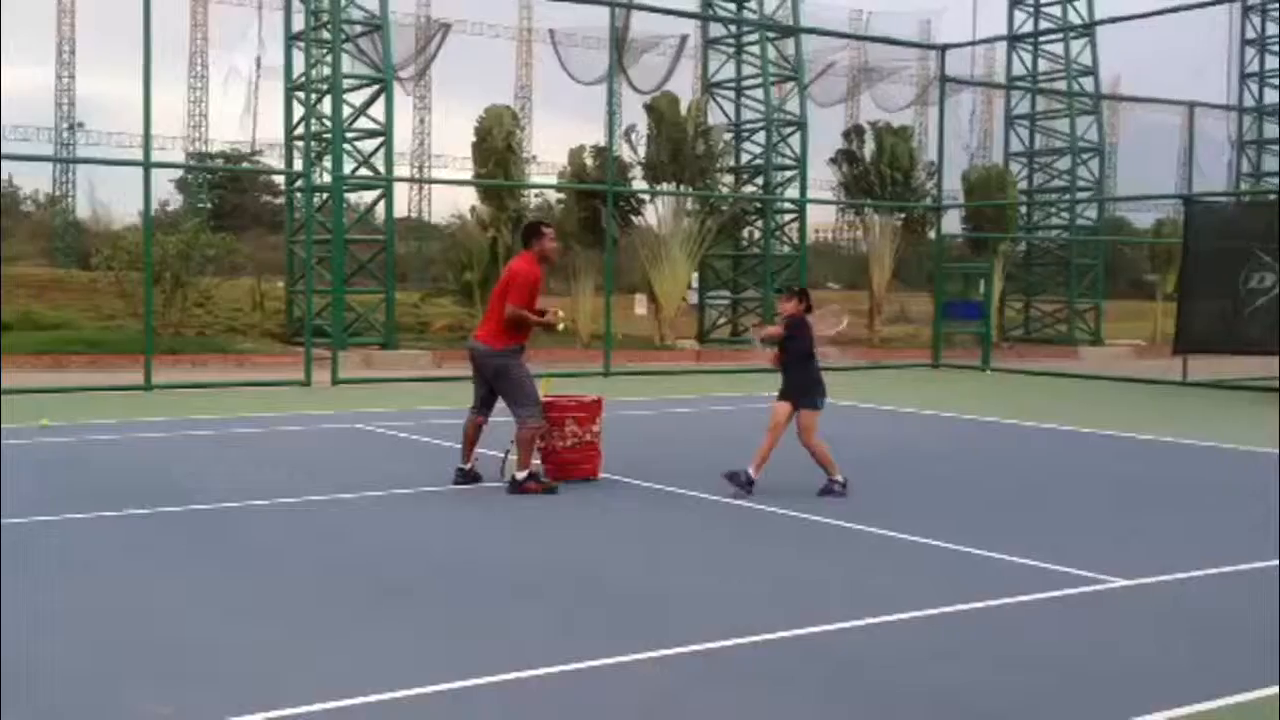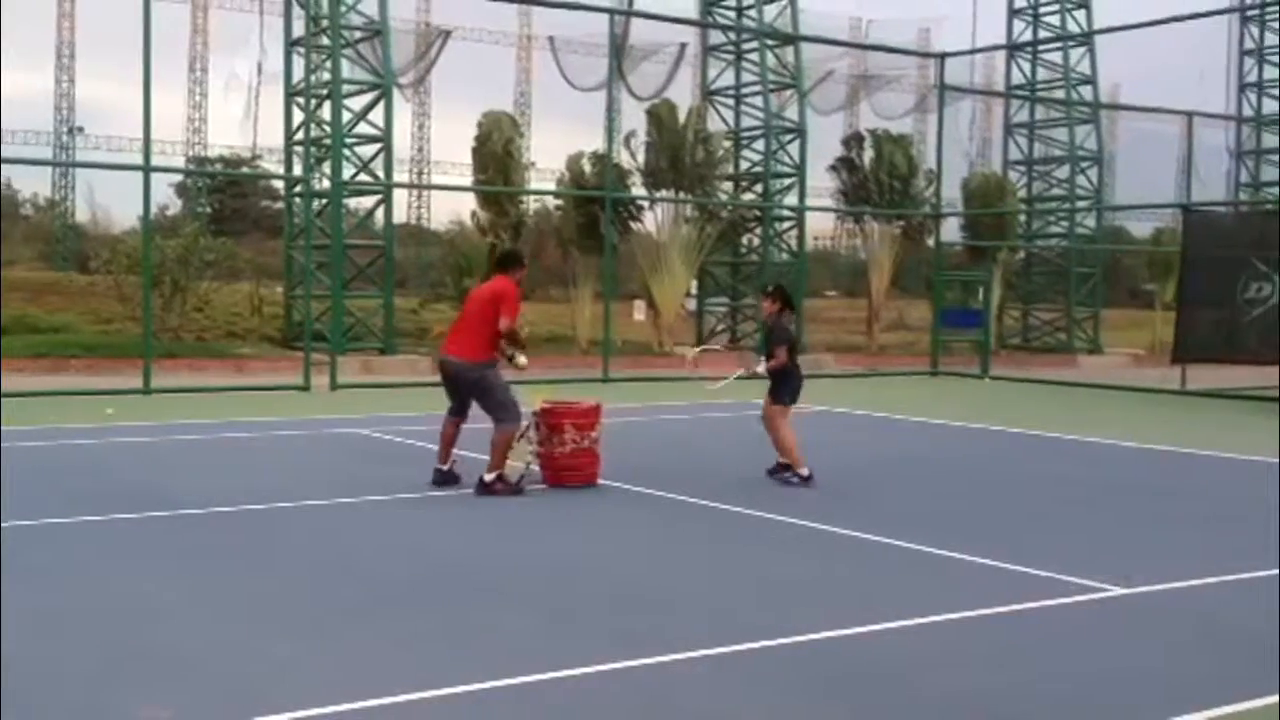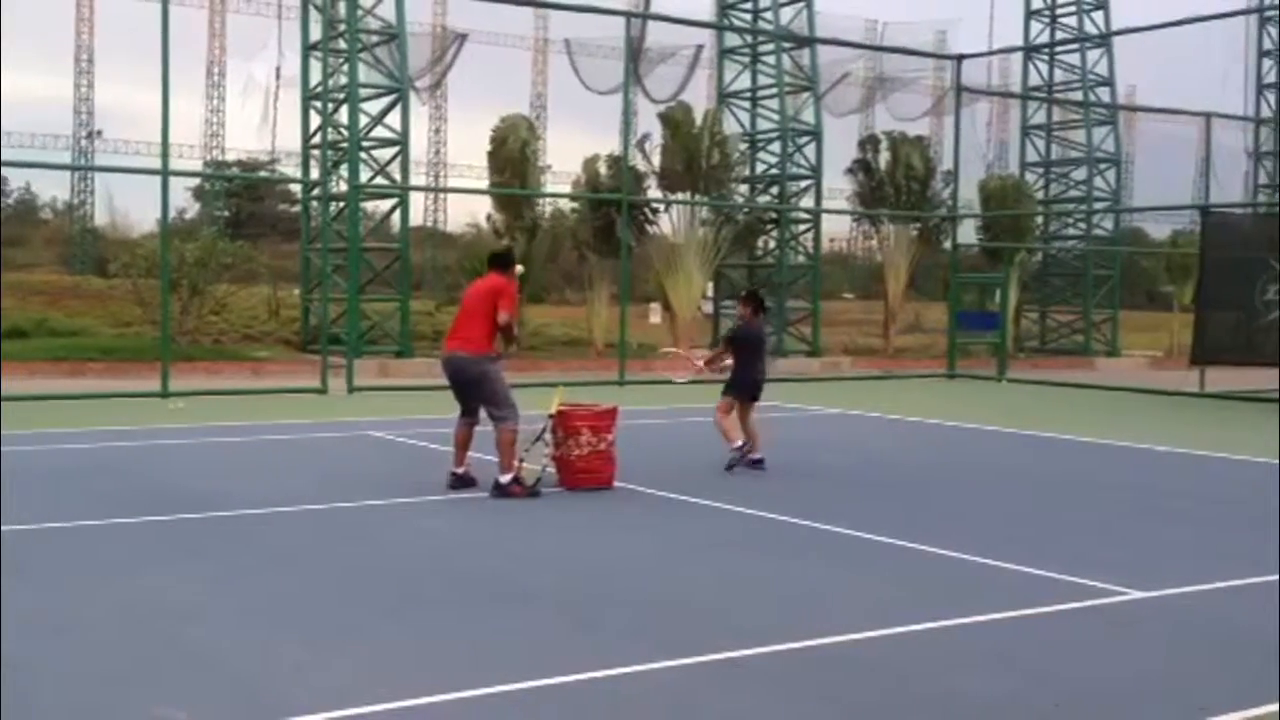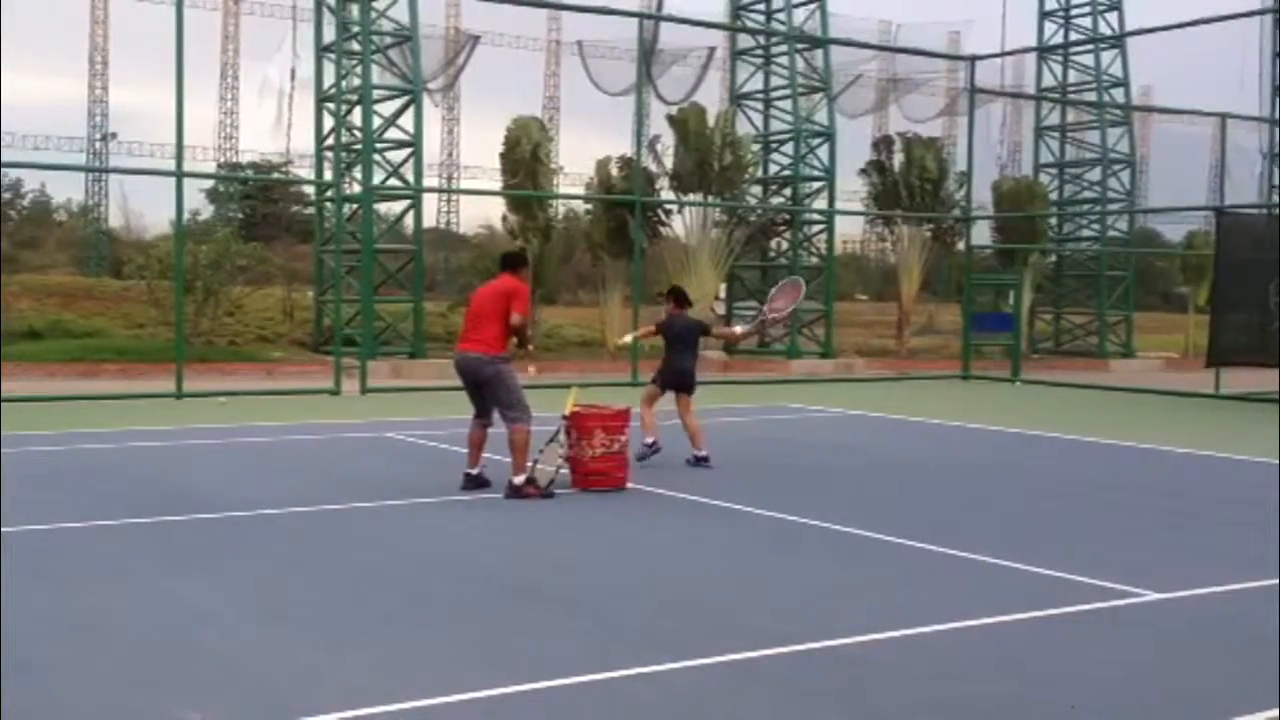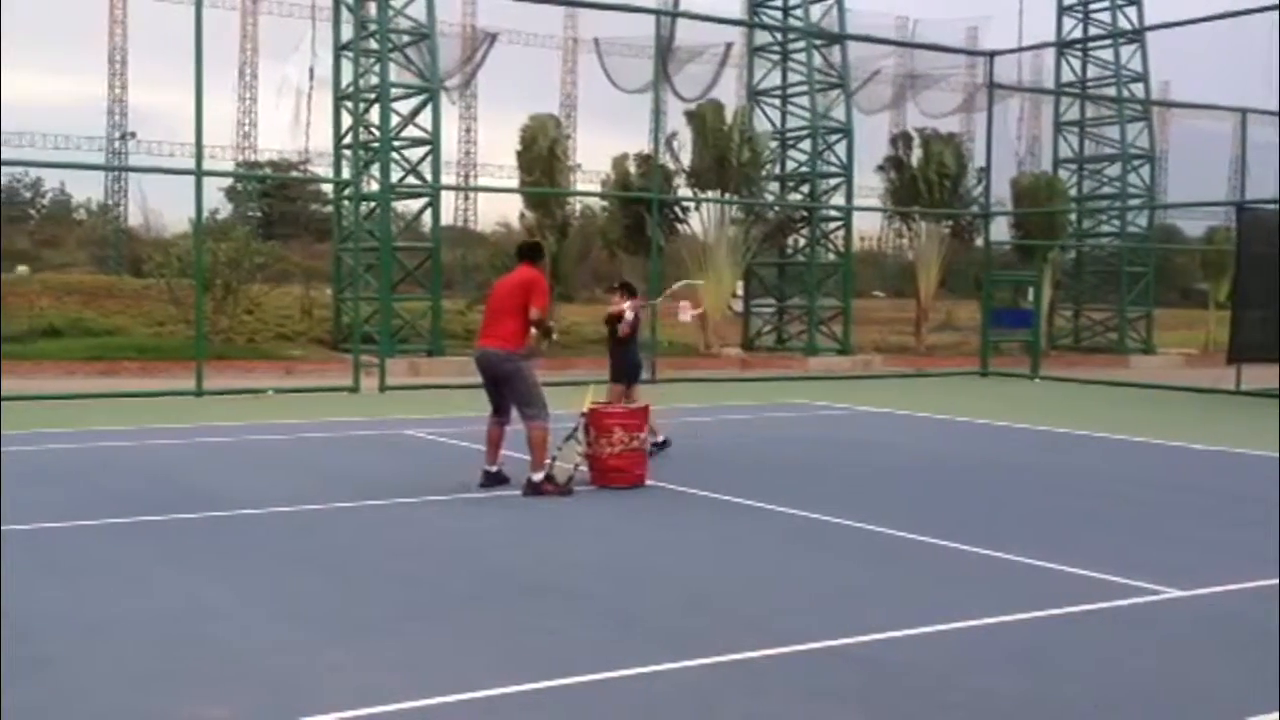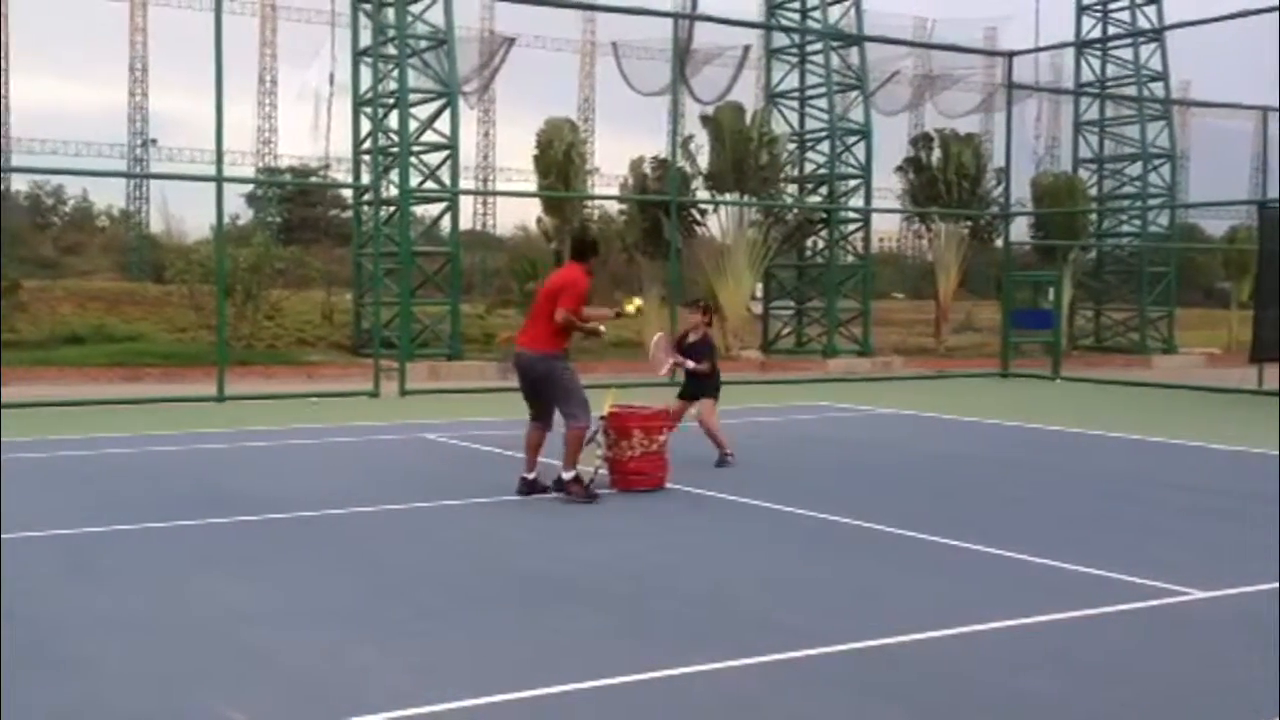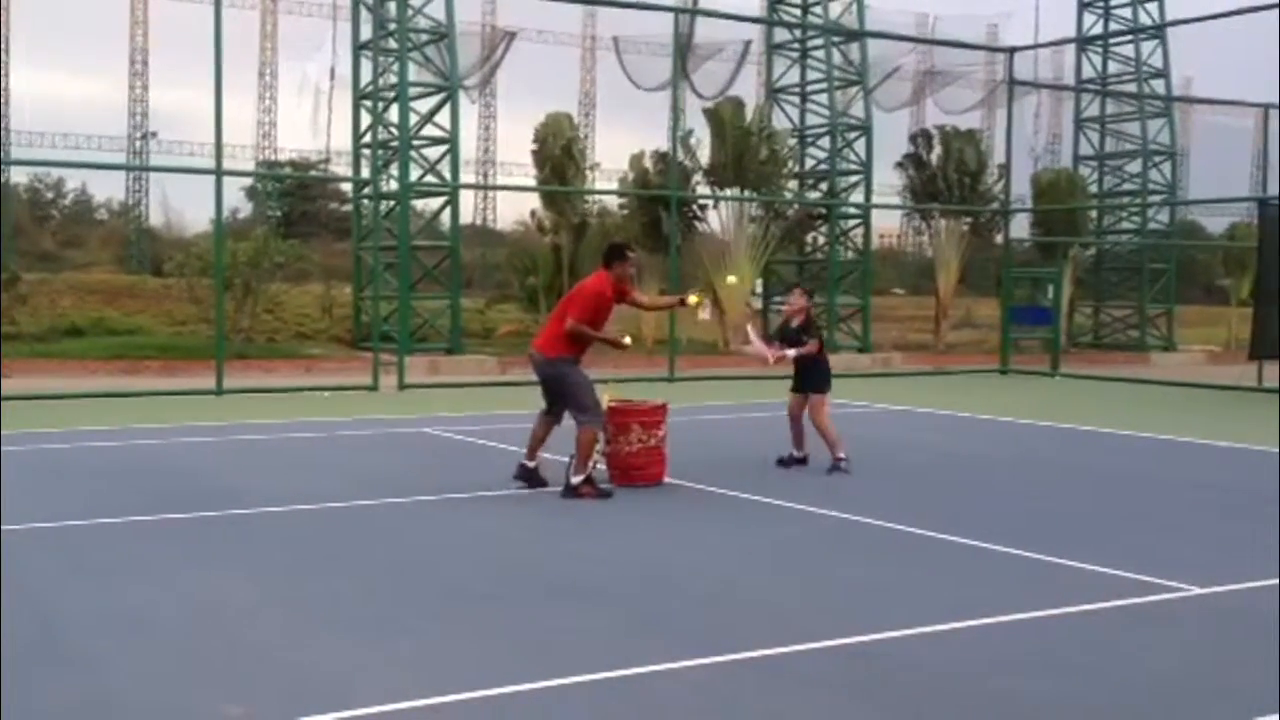
dt=0.7s
person 1, frame 1
left shoulder: (521, 265)
right shoulder: (526, 270)
right elbow: (512, 314)
left wrist: (541, 312)
right wrist: (543, 322)
left hip: (481, 344)
right hip: (501, 351)
left knee: (479, 410)
right knee: (530, 412)
left ankle: (465, 469)
right ankle: (522, 478)
person 1, frame 2
left shoulder: (481, 289)
right shoulder: (510, 290)
right elbow: (506, 328)
left wrist: (506, 351)
right wrist: (519, 341)
left hip: (447, 358)
right hip: (475, 364)
left knee: (456, 413)
right knee: (509, 417)
left ankle: (443, 469)
right ankle: (491, 479)
person 1, frame 3
left shoulder: (475, 286)
right shoulder: (505, 285)
right elbow: (503, 320)
right wrist: (511, 338)
left hip: (450, 355)
right hip: (476, 357)
left knee: (468, 414)
right knee: (506, 416)
left ankle: (458, 473)
right ankle: (506, 480)
person 1, frame 4
left shoulder: (483, 288)
right shoulder: (519, 287)
right elbow: (516, 321)
right wrist: (523, 340)
left hip: (463, 355)
right hip: (489, 358)
left knee: (482, 414)
right knee: (519, 416)
left ankle: (472, 474)
right ankle: (519, 482)
person 1, frame 5
left shoulder: (501, 281)
right shoulder: (537, 279)
right elbow: (535, 316)
right wrist: (546, 329)
left hip: (484, 350)
right hip: (509, 354)
left knee: (499, 412)
right knee: (536, 414)
left ankle: (491, 471)
right ankle: (538, 479)
person 1, frame 6
left shoulder: (562, 276)
right shoulder: (578, 280)
left elbow: (579, 312)
right elbow: (561, 319)
left wrist: (616, 312)
right wrist: (588, 329)
left hip: (524, 352)
right hip: (546, 356)
left knee: (540, 417)
right knee: (578, 415)
left ankle: (529, 478)
right ankle: (569, 479)
person 1, frame 7
left shoulder: (612, 288)
right shoulder: (595, 288)
left elbow: (644, 301)
right elbow: (571, 327)
left wrist: (681, 301)
right wrist: (607, 339)
left hip: (544, 354)
right hip: (557, 358)
left knee: (553, 411)
right knee: (591, 417)
left ankle: (528, 466)
right ankle: (578, 482)
person 2, frame 1
left shoulder: (799, 323)
right shoulder: (787, 327)
left elbow: (767, 334)
right elbow: (780, 362)
left wrist: (763, 334)
right wrist: (772, 352)
left hip: (809, 388)
right hip: (789, 387)
left knee: (808, 439)
right knee: (774, 428)
left ankle: (837, 479)
right ankle: (748, 476)
person 2, frame 2
left shoulder: (777, 328)
right shoulder: (774, 324)
left elbow: (781, 359)
left wrist: (764, 369)
right wrist: (764, 361)
left hip: (786, 381)
right hip: (783, 380)
left knee: (781, 427)
right knee: (767, 418)
left ankle: (803, 472)
right ankle: (785, 461)
person 2, frame 3
left shoulder: (740, 329)
right shoulder: (759, 328)
left elbow: (721, 351)
left wrist: (705, 362)
right wrist: (724, 363)
left hip: (742, 378)
right hip: (757, 378)
left knee: (721, 415)
right knee: (745, 418)
left ankle: (738, 446)
right ankle: (755, 457)
person 2, frame 4
left shoulder: (669, 322)
right shoulder: (695, 323)
left elbow: (649, 330)
right elbow: (717, 333)
left wrist: (631, 337)
right wrist: (737, 332)
left hip: (670, 371)
right hip: (688, 373)
left knee: (646, 404)
right knee: (686, 415)
left ankle: (650, 441)
right ankle: (700, 454)
person 2, frame 5
left shoulder: (631, 314)
right shoulder: (619, 313)
left elbow: (622, 332)
right elbow: (610, 312)
left wrist: (629, 311)
right wrist: (625, 307)
left hip: (625, 364)
right hip: (627, 364)
right knee: (632, 405)
right ankle: (657, 439)
person 2, frame 6
left shoulder: (706, 342)
right shoulder: (683, 336)
left elbow: (707, 369)
right elbow: (677, 356)
left wrist: (686, 363)
right wrist: (676, 360)
left hip: (708, 384)
right hip: (691, 383)
left knee: (703, 418)
right knee: (672, 417)
left ankle: (726, 452)
person 2, frame 7
left shoulder: (811, 323)
right shoulder: (785, 325)
left elbow: (812, 348)
right elbow: (776, 347)
left wrist: (789, 353)
right wrist: (776, 354)
left hip: (818, 373)
right hip: (801, 373)
left knee: (818, 417)
right knee: (794, 413)
left ankle: (839, 457)
right ankle: (799, 454)
